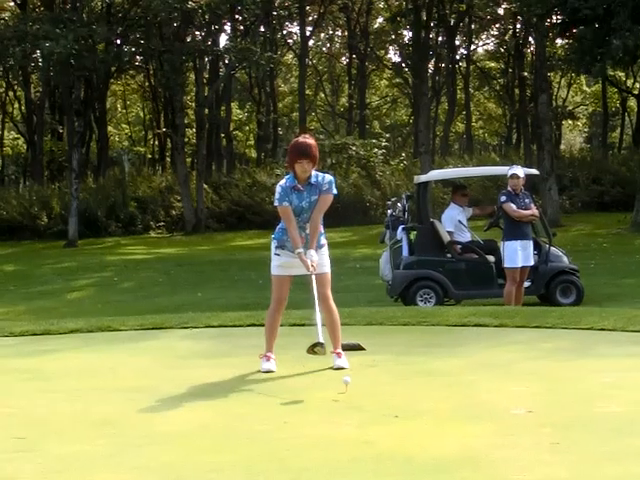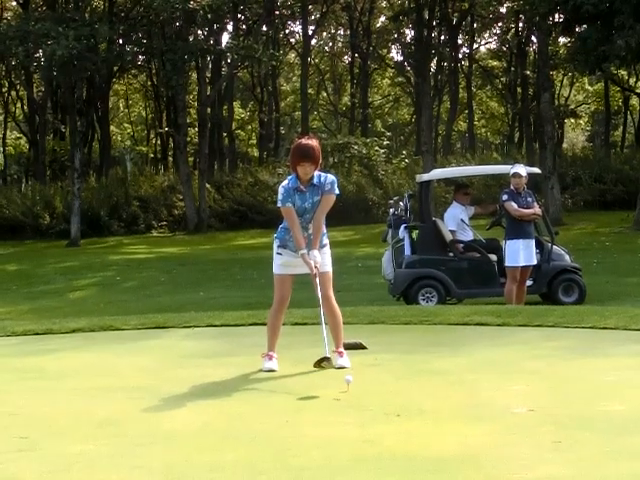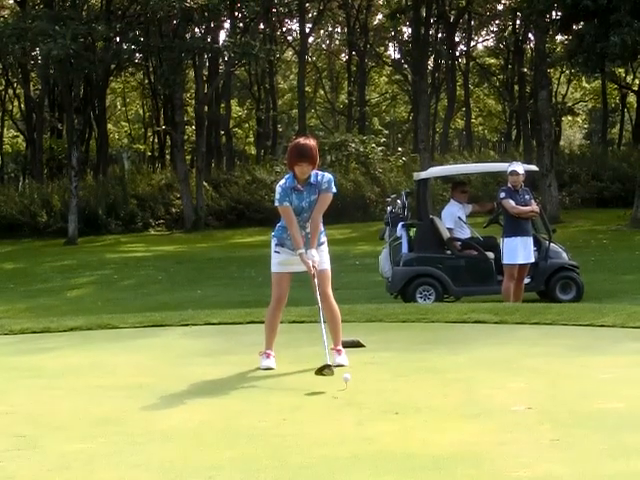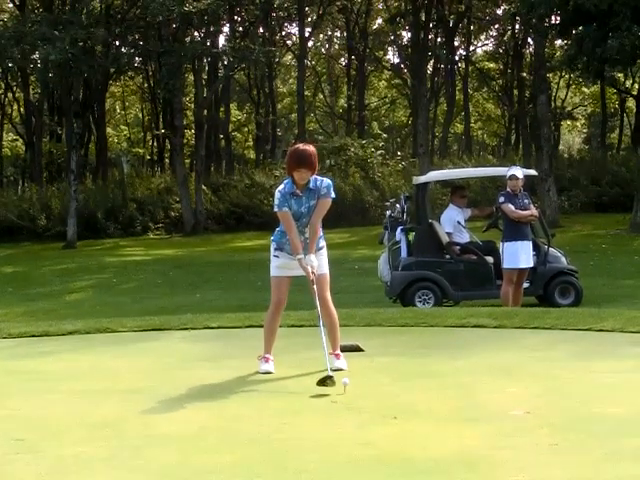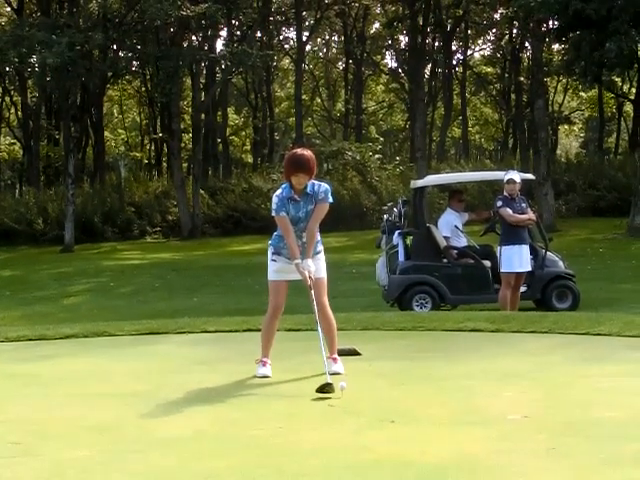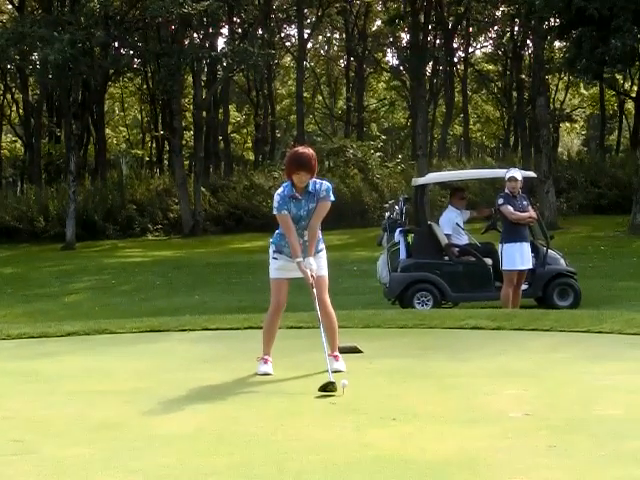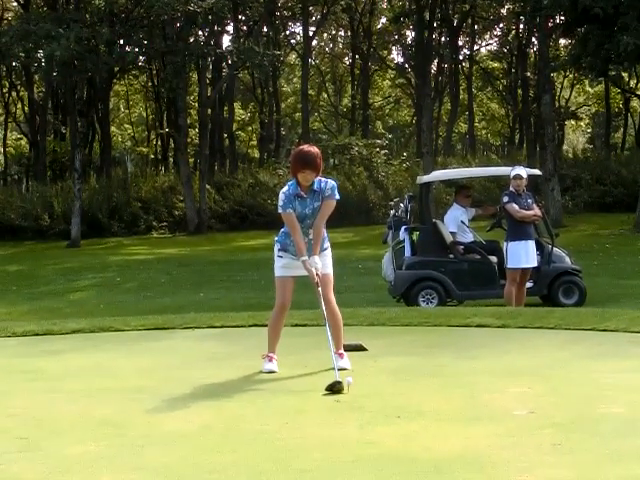
dt=0.7s
person 1, frame 1
left shoulder: (325, 181)
right shoulder: (283, 188)
left elbow: (316, 218)
right elbow: (291, 224)
left wrist: (311, 251)
right wrist: (301, 255)
left hip: (316, 245)
right hip: (285, 247)
left knee: (325, 299)
right knee: (278, 301)
left ankle: (338, 351)
right ankle: (268, 354)
person 1, frame 2
left shoulder: (328, 182)
right shoulder: (286, 188)
left elbow: (319, 219)
right elbow: (294, 226)
left wrist: (314, 251)
right wrist: (304, 255)
left hip: (319, 245)
right hip: (288, 247)
left knee: (328, 298)
right knee: (281, 301)
left ankle: (340, 350)
right ankle: (270, 353)
person 1, frame 3
left shoulder: (325, 180)
right shoulder: (283, 187)
left elbow: (316, 217)
right elbow: (292, 225)
left wrist: (312, 250)
right wrist: (302, 255)
left hip: (316, 243)
right hip: (285, 246)
left knee: (326, 295)
right knee: (278, 299)
left ankle: (338, 348)
right ankle: (268, 352)
person 1, frame 4
left shoulder: (324, 186)
right shoulder: (282, 192)
left elbow: (315, 222)
right elbow: (291, 230)
left wrist: (311, 255)
right wrist: (301, 260)
left hip: (315, 247)
right hip: (284, 250)
left knee: (325, 300)
right knee: (277, 303)
left ankle: (336, 353)
right ankle: (266, 356)
person 1, frame 5
left shoulder: (321, 190)
right shoulder: (279, 197)
left elbow: (312, 227)
right elbow: (288, 234)
left wrist: (307, 260)
right wrist: (298, 264)
left hip: (313, 252)
right hip: (282, 254)
left knee: (322, 304)
right knee: (275, 307)
left ankle: (334, 357)
right ankle: (264, 360)
person 1, frame 6
left shoulder: (323, 189)
right shoulder: (281, 195)
left elbow: (314, 225)
right elbow: (290, 233)
left wrist: (310, 258)
right wrist: (300, 263)
left hip: (315, 250)
right hip: (284, 253)
left knee: (323, 302)
right knee: (277, 305)
left ankle: (335, 354)
right ankle: (265, 357)
person 1, frame 7
left shoulder: (328, 187)
right shoulder: (286, 194)
left elbow: (319, 224)
right elbow: (295, 231)
left wrist: (315, 257)
right wrist: (305, 262)
left hip: (320, 249)
right hip: (289, 251)
left knee: (329, 300)
right knee: (282, 303)
left ankle: (340, 352)
right ankle: (270, 355)
person 2, frame 1
left shoulder: (526, 195)
right shoulder: (504, 195)
left elbow: (536, 215)
right elbow: (514, 213)
left wrist: (521, 216)
right wrist: (530, 212)
left hip: (527, 240)
right hip: (511, 241)
left knee: (521, 281)
right knee: (512, 280)
person 2, frame 2
left shoulder: (529, 194)
right shoulder: (506, 194)
left elbow: (538, 214)
right elbow: (515, 212)
left wrist: (523, 215)
right wrist: (532, 211)
left hip: (529, 239)
right hip: (513, 240)
left knee: (523, 280)
right knee: (513, 279)
person 2, frame 3
left shoulder: (527, 191)
right shoulder: (504, 192)
left elbow: (536, 211)
right elbow: (513, 209)
left wrist: (521, 212)
right wrist: (530, 208)
left hip: (527, 237)
right hip: (511, 238)
left knee: (521, 278)
right knee: (510, 277)
person 2, frame 4
left shoulder: (525, 196)
right shoulder: (503, 196)
left elbow: (535, 216)
right elbow: (513, 213)
left wrist: (520, 216)
right wrist: (529, 213)
left hip: (526, 241)
right hip: (510, 242)
left knee: (520, 282)
right knee: (509, 281)
person 2, frame 5
left shoulder: (523, 200)
right shoulder: (500, 200)
left elbow: (533, 220)
right elbow: (511, 217)
left wrist: (518, 220)
right wrist: (526, 217)
left hip: (523, 245)
right hip: (508, 246)
left knee: (517, 286)
right knee: (507, 285)
person 2, frame 6
left shoulder: (524, 198)
right shoulder: (502, 198)
left elbow: (534, 218)
right elbow: (512, 215)
left wrist: (519, 217)
right wrist: (528, 215)
left hip: (525, 243)
right hip: (509, 244)
left knee: (519, 284)
right knee: (509, 283)
person 2, frame 7
left shoulder: (529, 196)
right shoulder: (507, 196)
left elbow: (538, 216)
right elbow: (518, 213)
left wrist: (524, 215)
right wrist: (532, 213)
left hip: (529, 241)
right hip: (514, 242)
left knee: (523, 282)
right knee: (512, 281)
